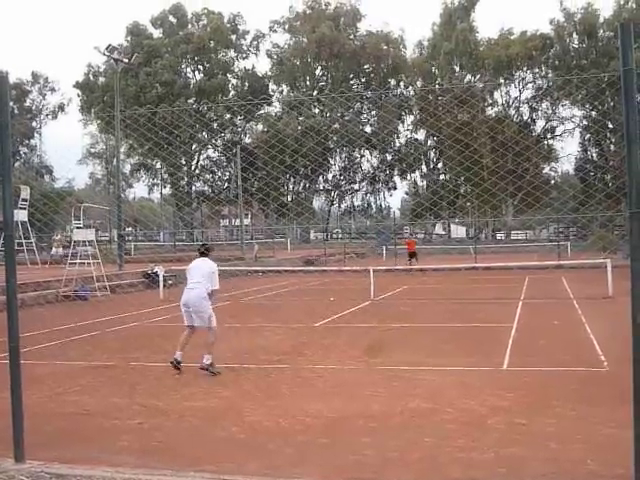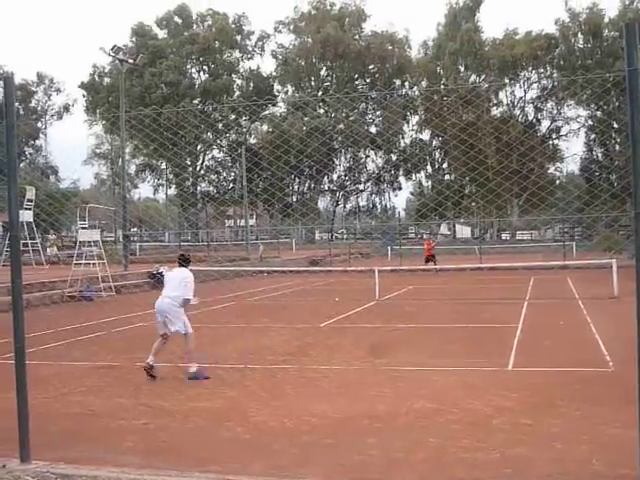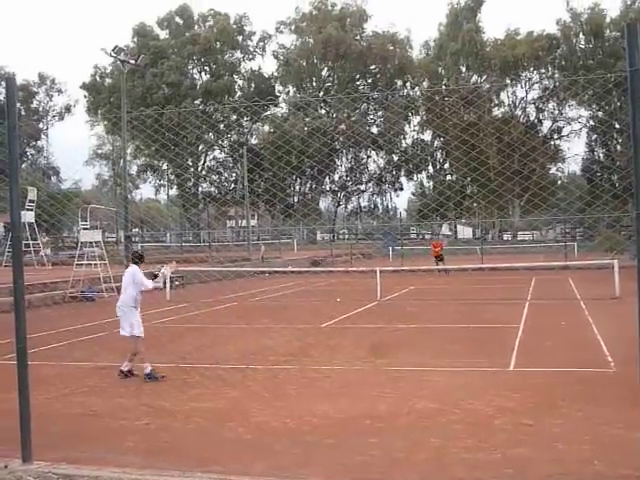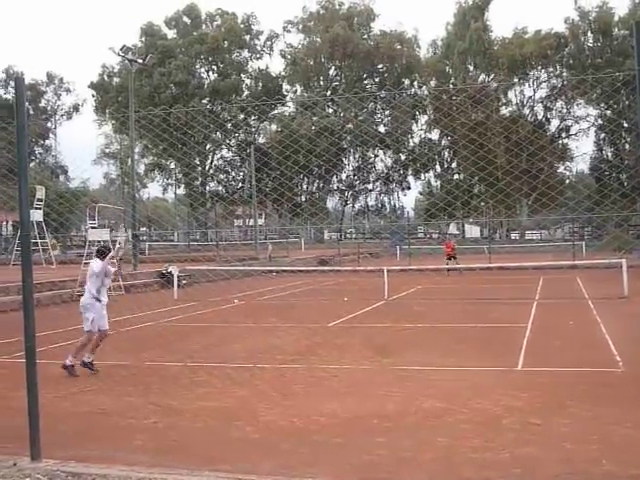
dt=0.3s
person 1, frame 1
left shoulder: (191, 265)
right shoulder: (212, 265)
right elbow: (214, 288)
right wrist: (209, 300)
left hip: (186, 297)
right hip: (200, 298)
left knee: (190, 329)
right knee: (212, 330)
left ankle: (177, 358)
right ankle: (207, 363)
person 1, frame 2
left shoulder: (168, 273)
right shoulder: (188, 275)
right elbow: (188, 298)
right wrist: (184, 306)
left hip: (160, 304)
right hip: (173, 307)
left knee: (163, 337)
right knee: (188, 336)
left ankle: (149, 363)
right ankle: (193, 371)
person 1, frame 3
left shoulder: (130, 271)
right shoulder: (135, 272)
left elbow: (142, 285)
right elbow: (148, 287)
left wrist: (152, 278)
right wrist: (154, 282)
left hip: (129, 308)
right hip: (128, 309)
left knee: (137, 340)
right knee: (137, 340)
left ankle: (125, 368)
right ankle: (148, 370)
person 1, frame 4
left shoulder: (102, 265)
right shoulder: (95, 264)
left elbow: (109, 274)
right elbow: (101, 271)
left wrist: (117, 268)
right wrist: (110, 256)
left hip: (99, 303)
right hip: (92, 303)
left knee: (103, 333)
right knee: (89, 336)
left ankle: (87, 360)
right ankle: (69, 363)
